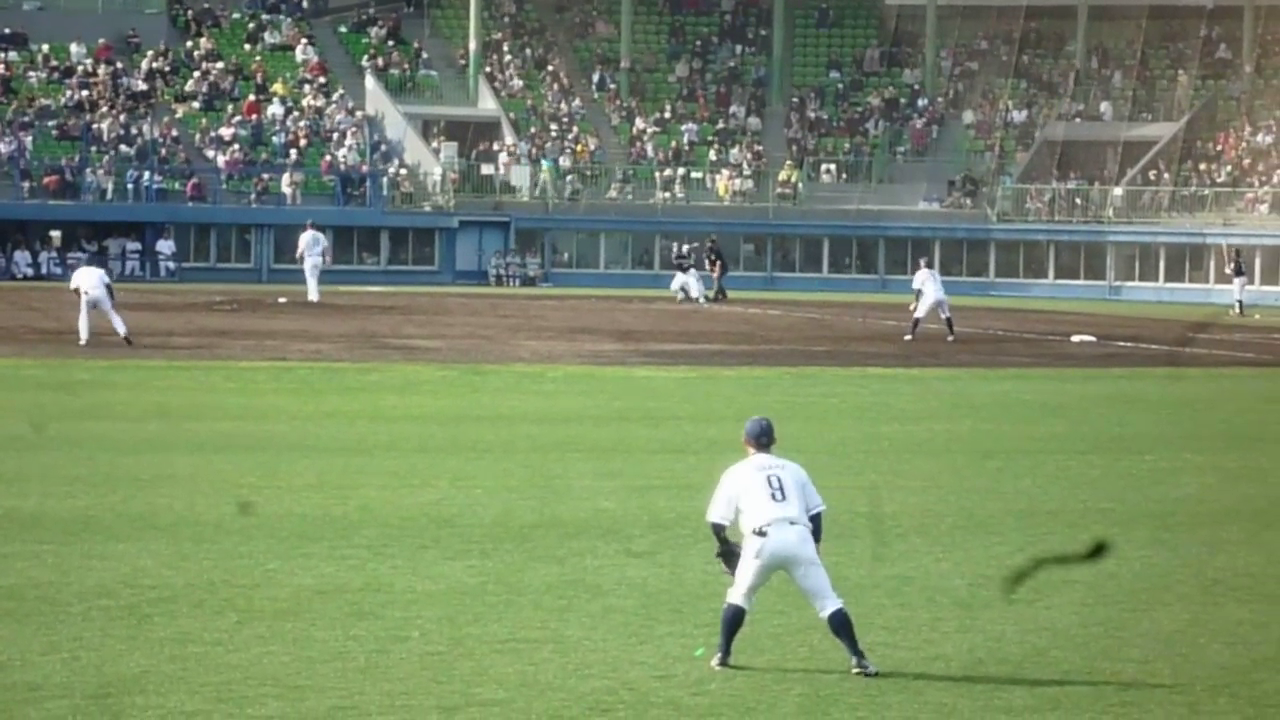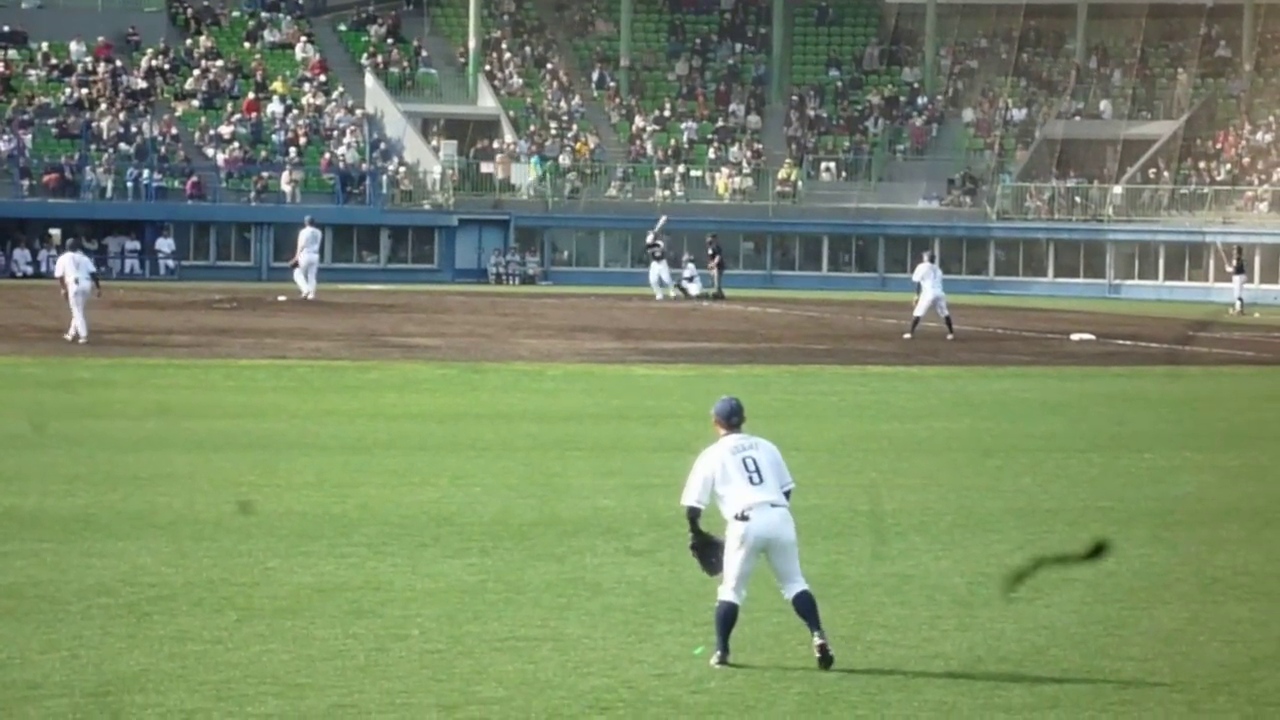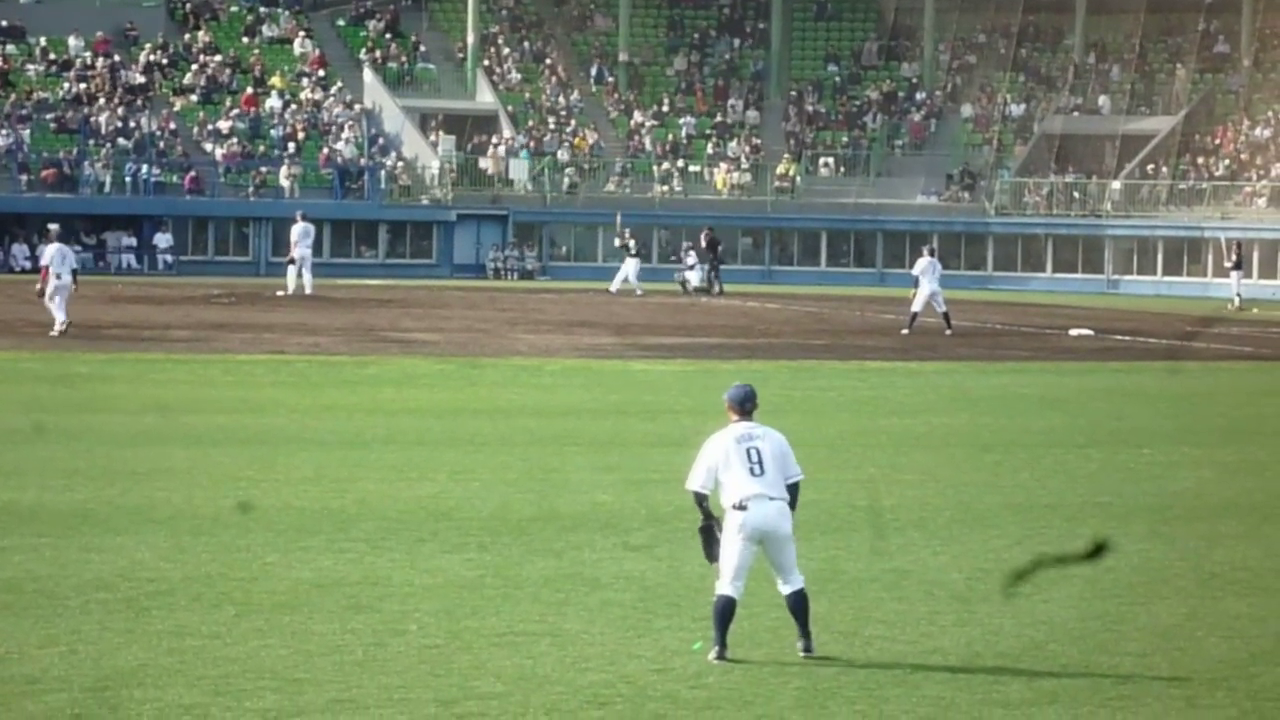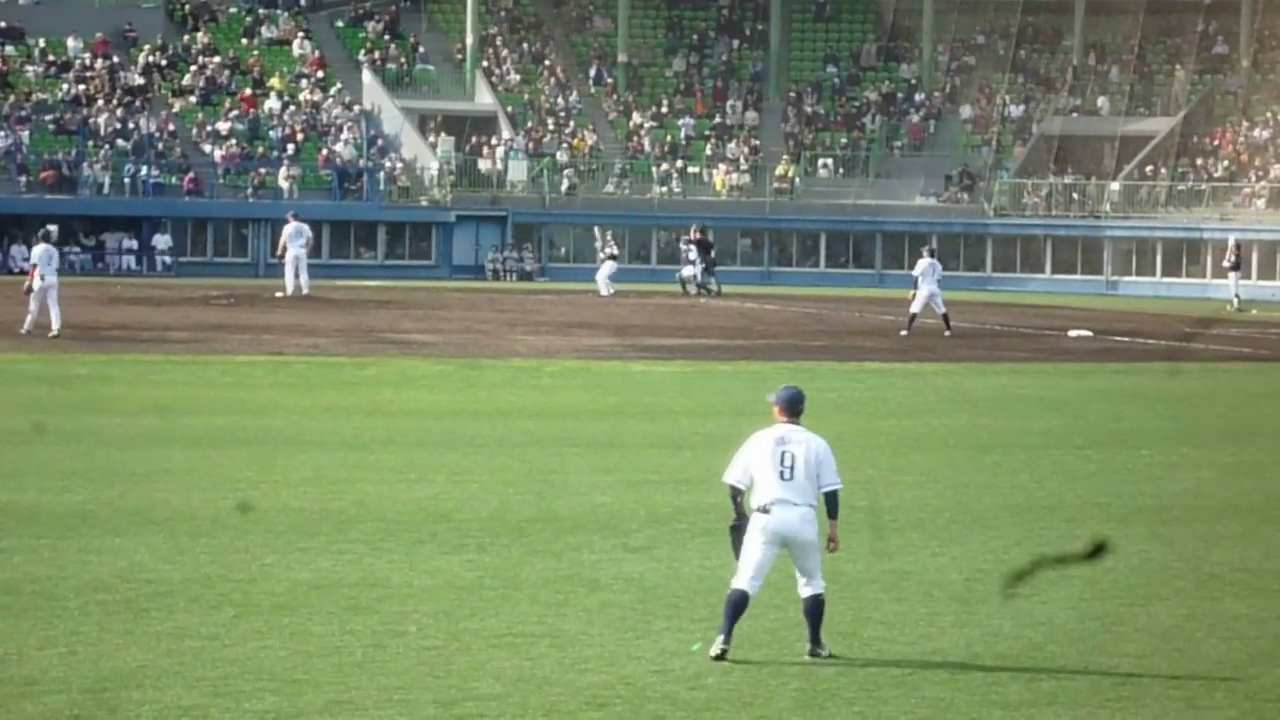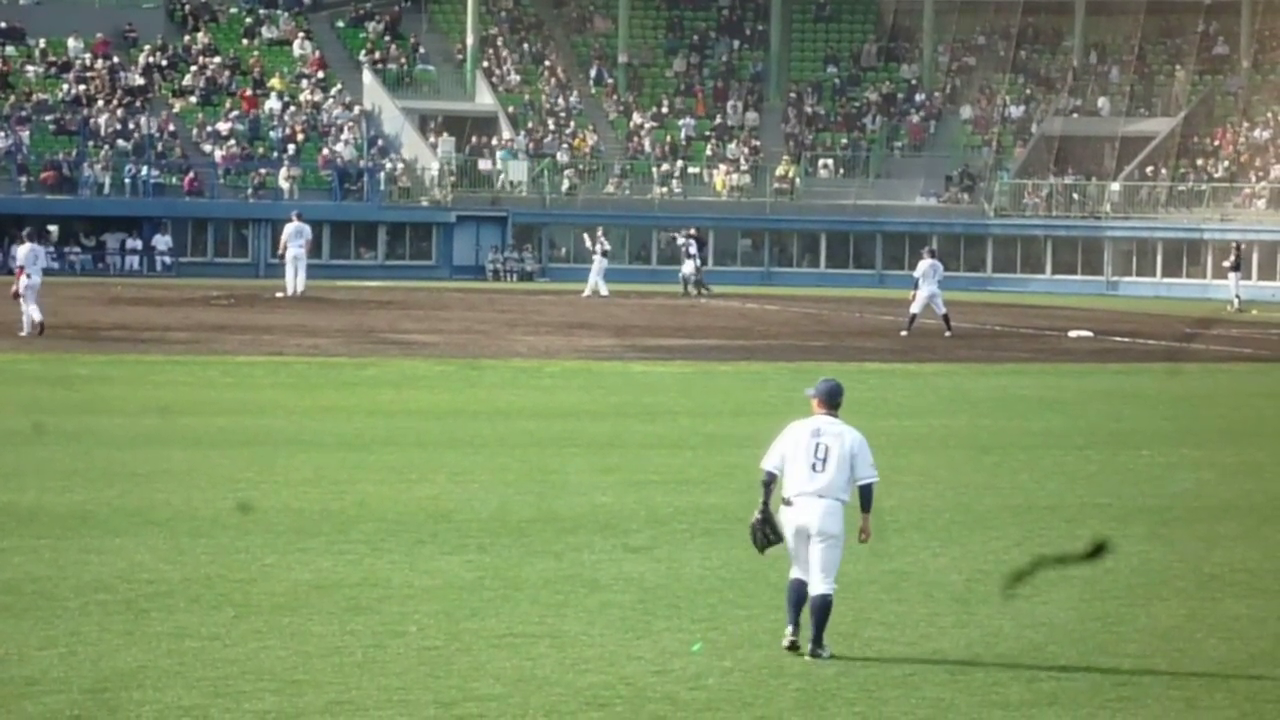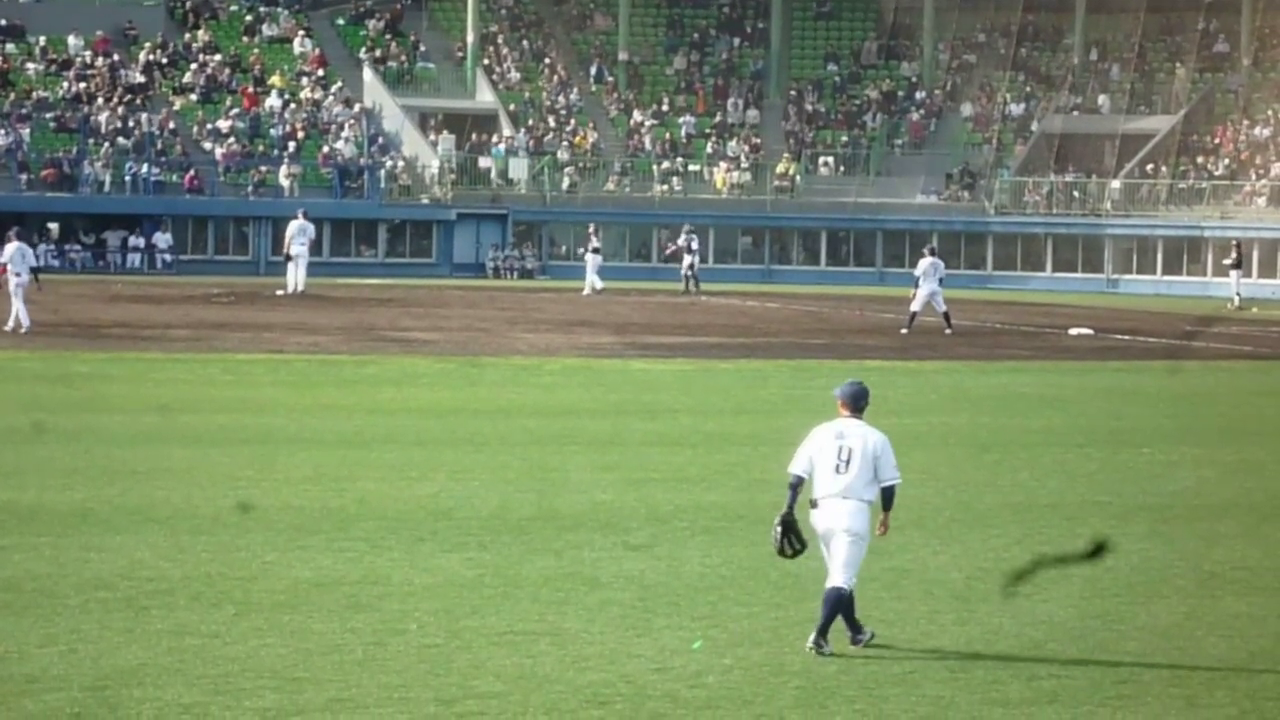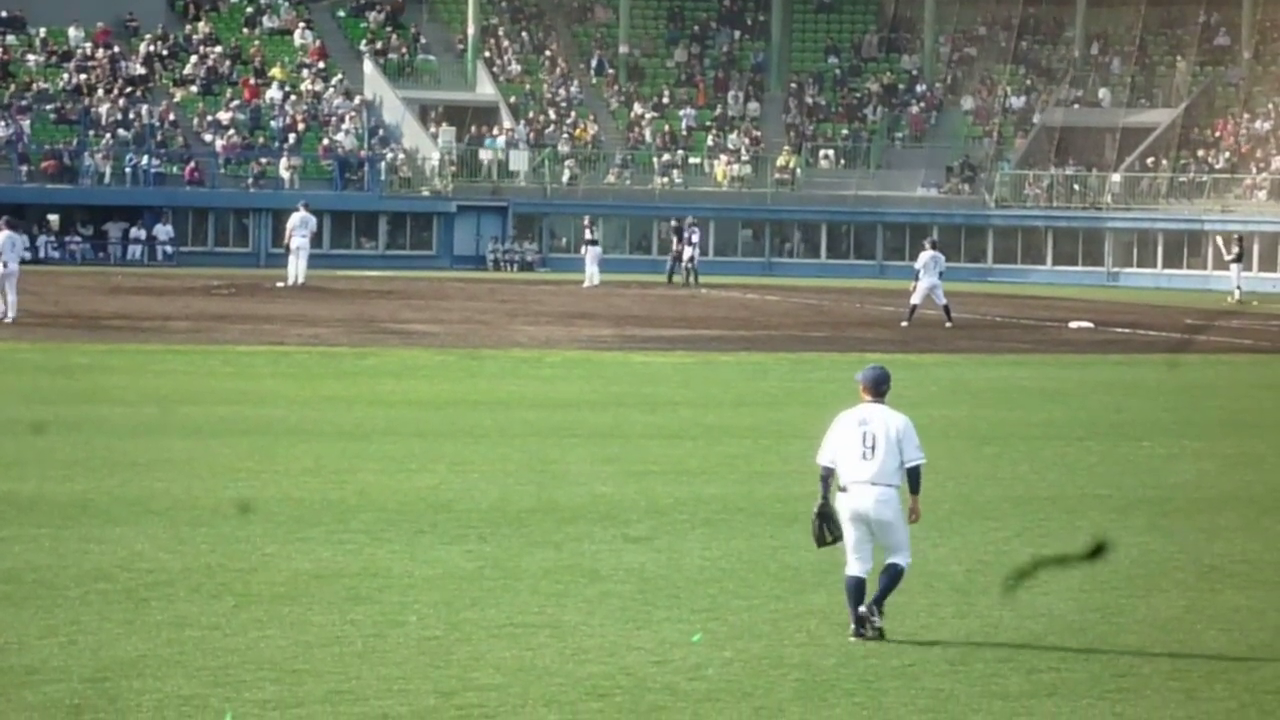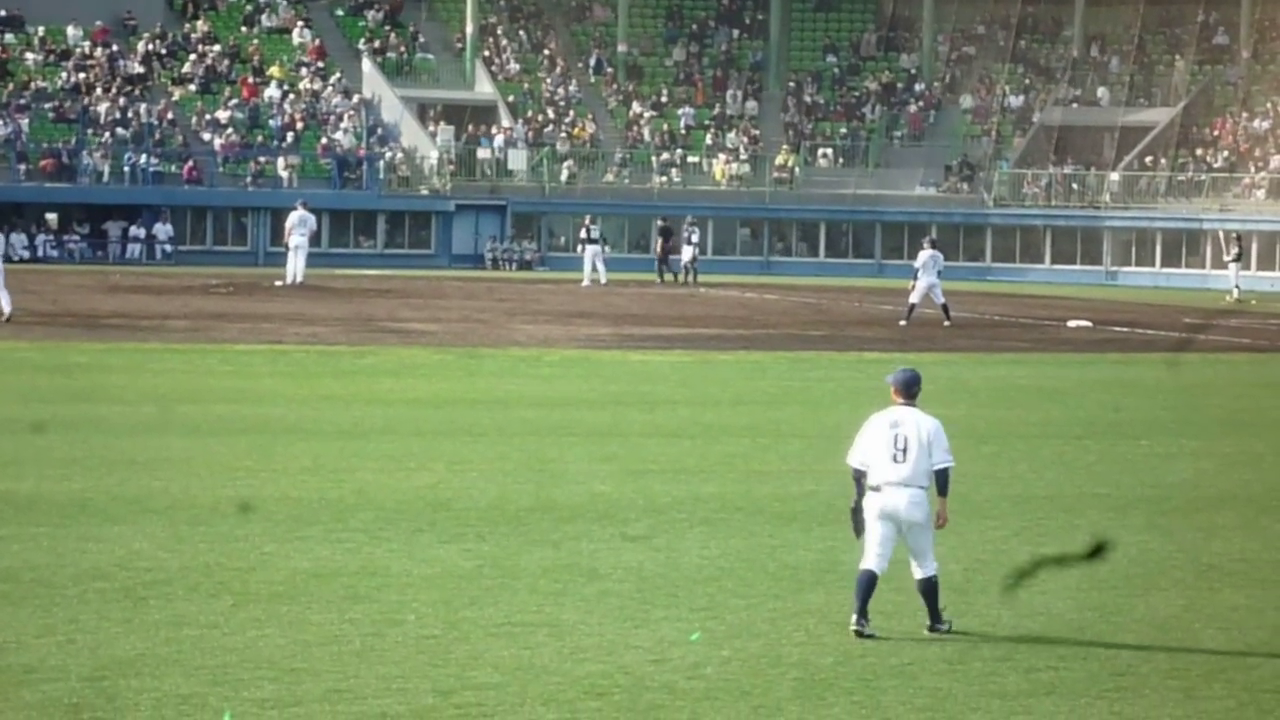
dt=0.3s
person 1, frame 1
left shoulder: (736, 473)
right shoulder: (794, 469)
left elbow: (716, 521)
right elbow: (815, 513)
left wrist: (724, 544)
right wrist: (813, 547)
left hip: (763, 540)
right hip: (800, 538)
left knee: (738, 597)
right knee: (828, 602)
left ankle: (722, 655)
right ankle: (858, 659)
person 1, frame 2
left shoulder: (711, 456)
right shoulder: (766, 447)
left elbow: (693, 505)
right elbow: (786, 489)
left wrist: (695, 531)
left hip: (745, 525)
right hip: (780, 520)
left knee: (731, 591)
right knee: (794, 584)
left ankle: (721, 652)
right ankle: (818, 635)
person 1, frame 3
left shoulder: (718, 441)
right shoulder: (775, 437)
left elbow: (699, 489)
right elbow: (793, 482)
left wrist: (707, 515)
right wrist: (790, 516)
left hip: (741, 516)
right hip: (777, 513)
left knee: (729, 584)
right knee: (790, 579)
left ankle: (719, 646)
right ankle: (805, 640)
person 1, frame 4
left shoulder: (758, 440)
right shoulder: (816, 443)
left elbow: (735, 484)
right elbow: (830, 490)
left wrist: (740, 514)
right wrist: (833, 527)
left hip: (766, 519)
right hip: (803, 519)
left knee: (745, 581)
right knee: (812, 583)
left ankle: (724, 638)
right ankle: (816, 644)
person 1, frame 5
left shoulder: (795, 430)
right shoulder: (852, 436)
left elbow: (770, 471)
right elbow: (865, 482)
left wrist: (764, 504)
right wrist: (865, 519)
left hip: (793, 509)
right hip: (828, 511)
left knee: (800, 572)
right knee: (822, 581)
left ankle: (792, 629)
right ankle: (816, 644)
person 1, frame 6
left shoulder: (820, 432)
right shoulder: (876, 438)
left elbow: (798, 474)
right elbow: (888, 483)
left wrist: (789, 508)
right wrist: (886, 515)
left hip: (822, 511)
right hip: (853, 512)
left knee: (838, 575)
right knee: (842, 578)
left ankle: (857, 632)
right ankle: (819, 635)
person 1, frame 7
left shoulder: (844, 419)
right shoulder: (898, 421)
left elbow: (826, 465)
right elbow: (913, 465)
left wrist: (824, 498)
right wrist: (914, 500)
left hip: (849, 498)
right hip: (883, 497)
left knee: (856, 562)
right knee: (898, 556)
left ankle: (858, 624)
right ankle: (873, 606)
person 1, frame 8
left shoulder: (875, 421)
right shoulder: (929, 423)
left elbow: (858, 466)
right elbow: (941, 468)
left wrist: (859, 498)
right wrist: (942, 505)
left hip: (878, 498)
right hip: (912, 499)
left knee: (873, 560)
right knee: (924, 563)
left ankle: (860, 616)
right ankle: (935, 620)
